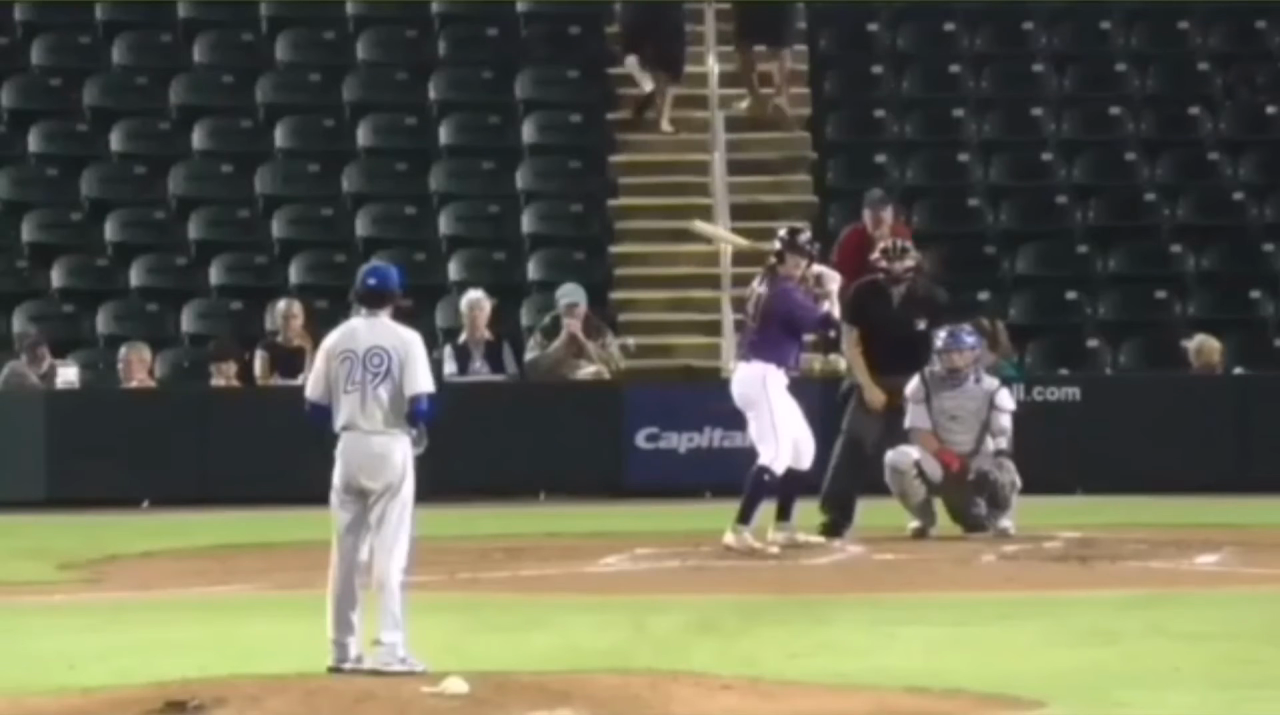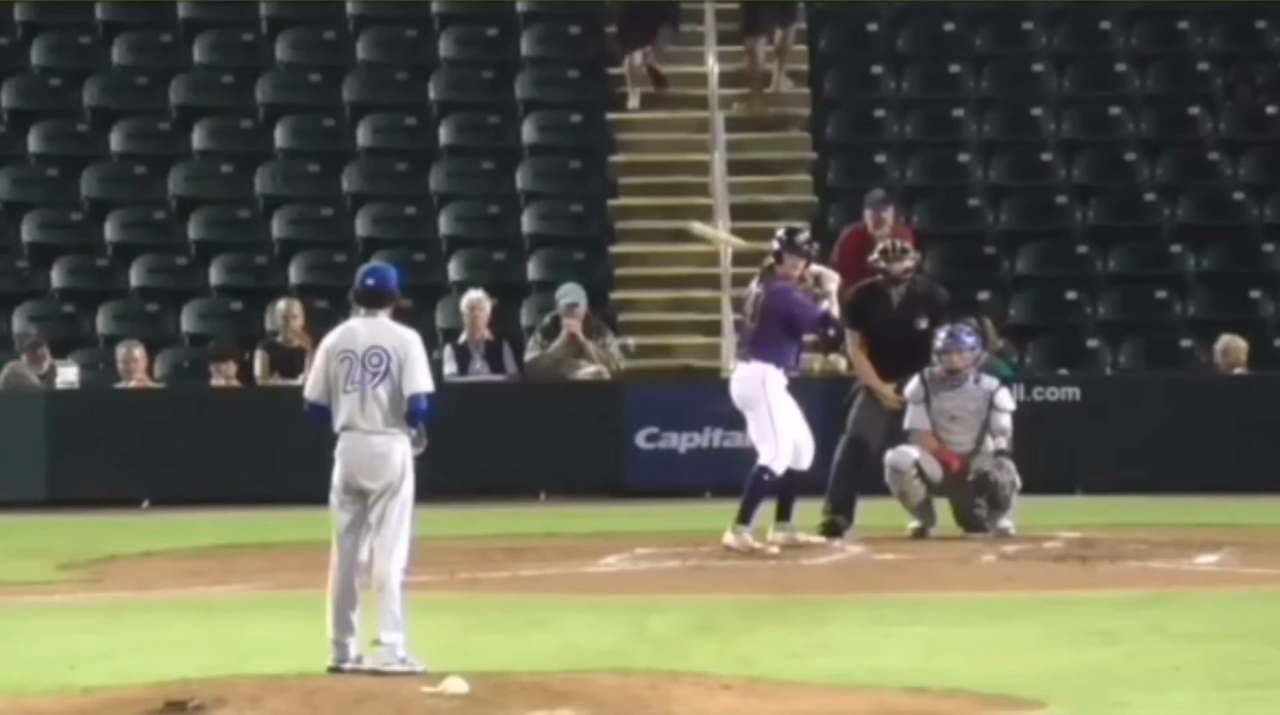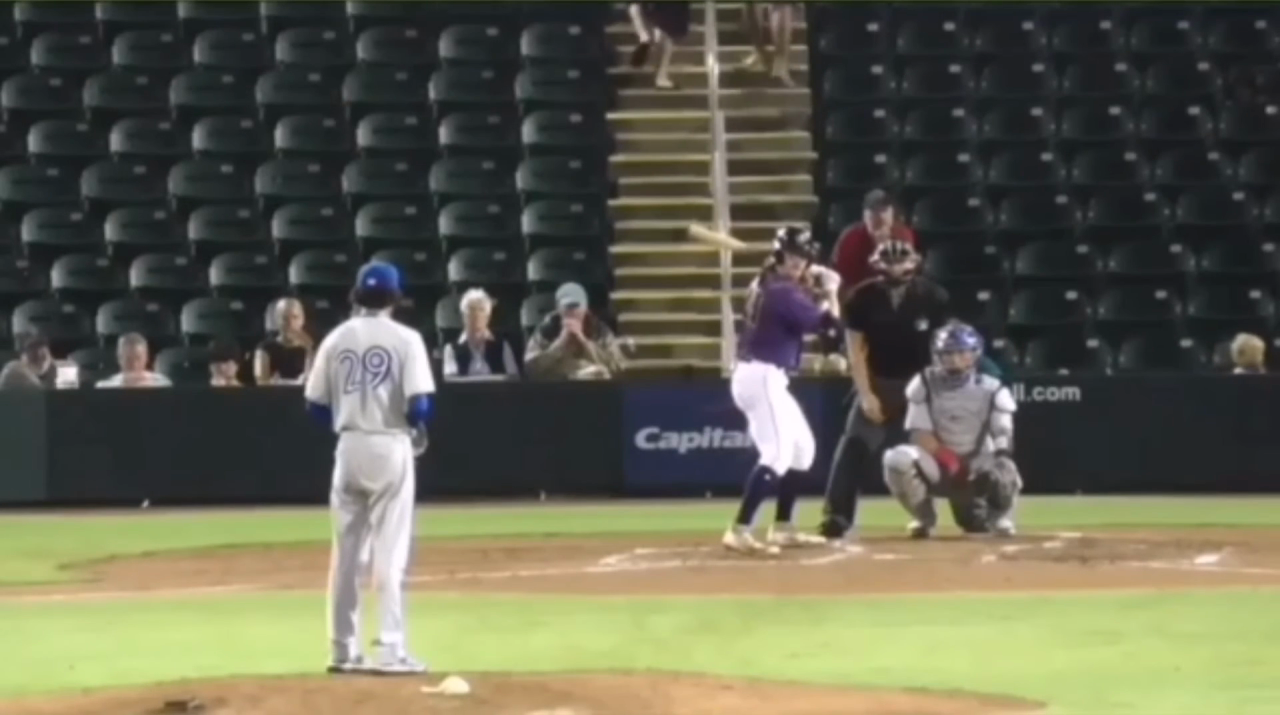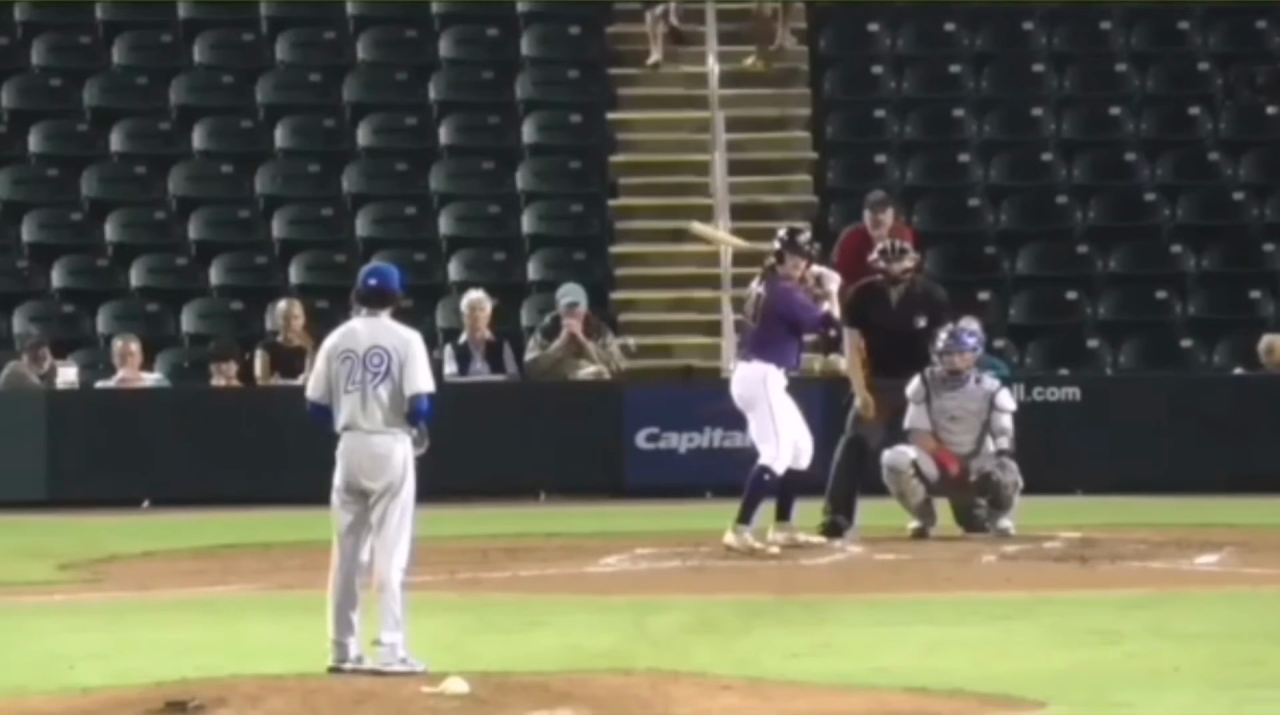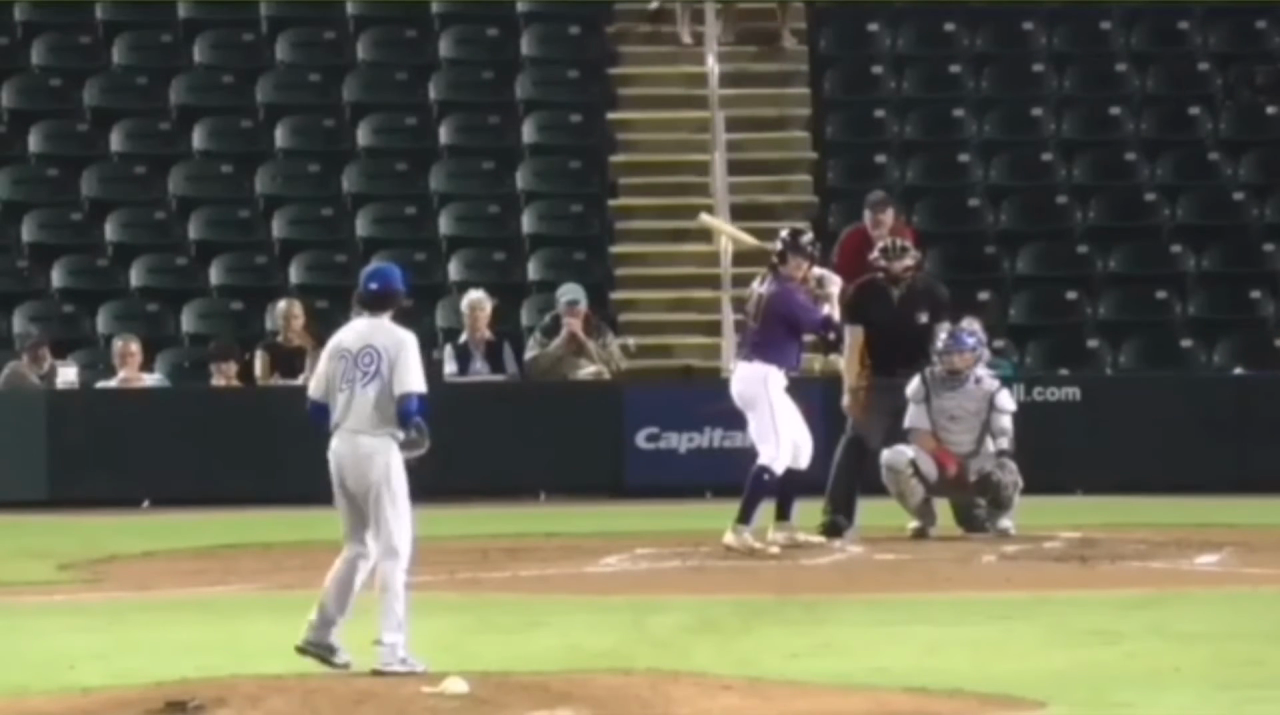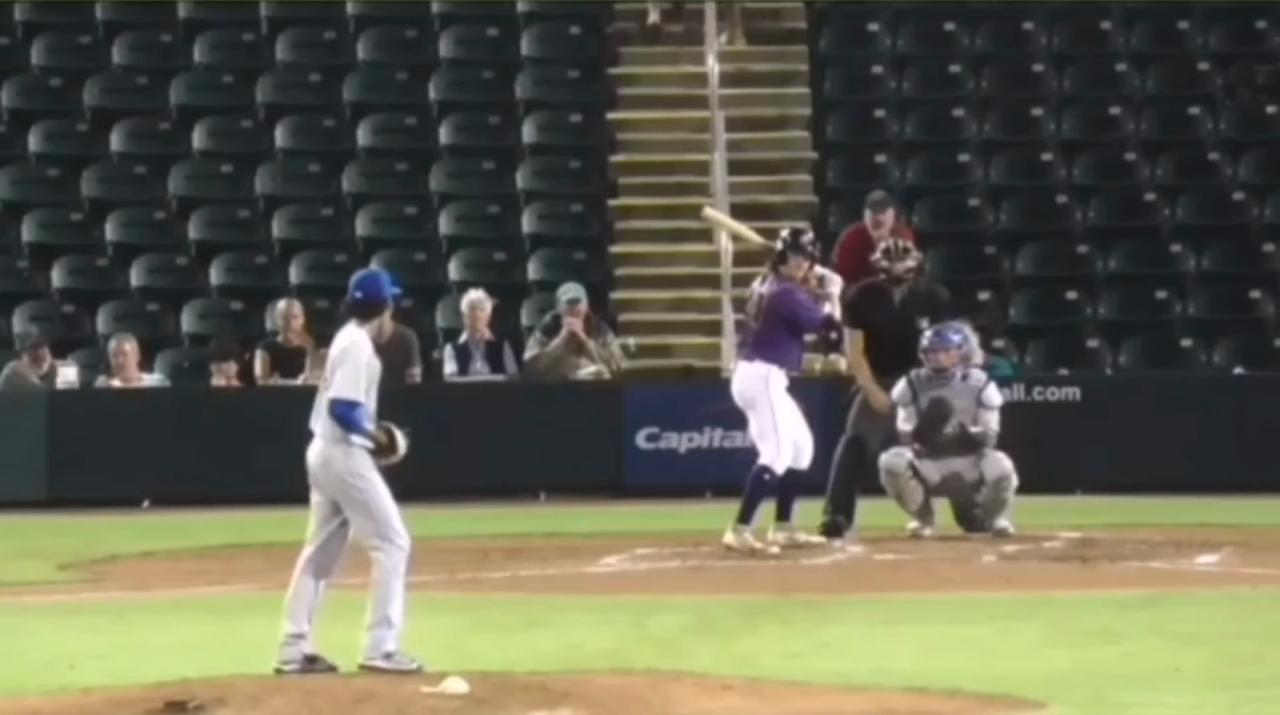
dt=0.7s
person 1, frame 1
left shoulder: (336, 339)
right shoulder: (405, 338)
left elbow: (314, 406)
right elbow: (418, 406)
right wrist: (416, 430)
left hip: (349, 448)
right hip: (390, 447)
left knee: (345, 552)
right knee: (389, 552)
left ankle: (343, 649)
right ankle: (390, 649)
person 1, frame 2
left shoulder: (335, 338)
right shoulder: (404, 338)
left elbow: (314, 406)
right elbow: (418, 405)
right wrist: (416, 430)
left hip: (348, 448)
right hip: (390, 447)
left knee: (346, 552)
right knee: (389, 552)
left ankle: (344, 649)
right ankle: (390, 650)
person 1, frame 3
left shoulder: (336, 338)
right shoulder: (405, 338)
left elbow: (316, 405)
right elbow: (418, 406)
right wrist: (417, 430)
left hip: (349, 448)
right hip: (390, 448)
left knee: (345, 552)
right knee: (389, 552)
left ankle: (344, 649)
right ankle: (390, 650)
person 1, frame 4
left shoulder: (336, 339)
right shoulder: (405, 338)
left elbow: (316, 405)
right elbow: (419, 405)
right wrist: (416, 428)
left hip: (349, 448)
right hip: (390, 447)
left knee: (347, 552)
right knee: (390, 553)
left ankle: (344, 649)
right ankle: (390, 651)
person 1, frame 5
left shoulder: (340, 338)
right shoulder: (400, 339)
left elbow: (316, 404)
right elbow: (409, 405)
right wrist: (411, 428)
left hip: (341, 447)
right hip: (378, 449)
left knee: (357, 547)
right knee: (392, 551)
left ankle: (320, 633)
right ankle: (391, 652)
person 1, frame 6
left shoulder: (349, 339)
right shoulder: (358, 346)
right elbow: (341, 408)
left wrist: (371, 431)
right wrist: (376, 435)
left hip: (327, 452)
right hip: (345, 456)
left knee: (319, 553)
right knee: (393, 543)
left ankle: (294, 650)
right ankle: (381, 648)
person 2, frame 1
left shoulder: (767, 282)
right shoulder: (785, 292)
right elbow: (829, 322)
left hip: (764, 376)
right hip: (760, 377)
left knee: (801, 447)
right knee: (776, 454)
left ankle: (782, 528)
right ankle: (739, 531)
person 2, frame 2
left shoulder: (765, 283)
right shoulder: (783, 291)
right elbow: (830, 322)
left wrist: (816, 290)
left hip: (763, 377)
right hip: (760, 377)
left knee: (800, 447)
right knee: (776, 453)
left ankle: (782, 528)
right ankle: (739, 531)
person 2, frame 3
left shoulder: (766, 283)
right shoulder: (783, 291)
left elbow: (800, 314)
right elbow: (828, 322)
left hip: (763, 376)
right hip: (761, 377)
left knee: (801, 447)
right knee: (778, 453)
left ankle: (782, 528)
right ankle: (739, 531)
person 2, frame 4
left shoulder: (765, 283)
right shoulder: (784, 291)
left elbow: (801, 317)
right elbow: (828, 321)
left hip: (761, 376)
right hip: (761, 377)
left knee: (800, 447)
right knee: (777, 452)
left ankle: (782, 528)
right ankle: (739, 531)
person 2, frame 5
left shoulder: (766, 283)
right shoulder: (786, 292)
left elbow: (800, 315)
right elbow: (828, 324)
left hip: (759, 376)
right hip: (761, 377)
left knee: (800, 446)
right knee: (776, 452)
left ankle: (782, 528)
right ankle: (739, 531)
person 2, frame 6
left shoulder: (767, 284)
right shoulder: (786, 292)
left elbow: (802, 314)
right elbow: (830, 323)
left wrist: (819, 293)
left hip: (761, 376)
right hip: (762, 378)
left knee: (800, 446)
right knee: (777, 453)
left ankle: (782, 528)
right ankle: (739, 531)
person 3, frame 1
left shoulder: (931, 296)
right shoulder: (861, 293)
right elbow: (850, 344)
right wrist: (868, 386)
right hip: (873, 380)
right knee: (853, 445)
right ankle: (835, 516)
person 3, frame 2
left shoulder: (932, 295)
right shoulder: (862, 296)
right elbow: (855, 348)
right wrist: (878, 387)
right hip: (877, 382)
right knee: (855, 445)
right ankle: (835, 519)
person 3, frame 3
left shoulder: (932, 295)
right shoulder: (862, 297)
right elbow: (855, 349)
right wrist: (865, 394)
right hip: (877, 382)
right knee: (854, 446)
right ankle: (836, 519)
person 3, frame 4
left shoulder: (931, 295)
right shoulder: (861, 296)
right elbow: (853, 348)
right wrist: (860, 392)
right hip: (877, 382)
right knee: (855, 445)
right ankle: (836, 518)
person 3, frame 5
left shoulder: (932, 292)
right shoulder: (862, 293)
right elbow: (853, 345)
right wrist: (850, 390)
right hip: (878, 380)
right knee: (856, 444)
right ankle: (836, 518)
person 3, frame 6
left shoulder: (934, 295)
right shoulder: (861, 296)
right elbow: (855, 350)
right wrist: (872, 391)
right hip: (877, 383)
right knee: (855, 445)
right ankle: (836, 518)
person 4, frame 1
left shoulder: (991, 388)
right shoulder: (924, 384)
left elbow: (1003, 438)
right elbow: (919, 434)
left wrist: (1002, 468)
right wrist: (948, 458)
left hip: (978, 464)
right hip: (937, 461)
left knee: (1003, 474)
right knee: (898, 459)
left ankle: (998, 515)
right ankle: (924, 517)
person 4, frame 2
left shoulder: (991, 389)
right shoulder: (923, 384)
left elbow: (1003, 438)
right elbow: (919, 435)
left wrist: (1001, 467)
right wrist: (949, 459)
left hip: (978, 464)
right hip: (937, 462)
left knee: (1003, 475)
right knee: (899, 459)
left ankle: (997, 515)
right ankle: (924, 517)
person 4, frame 3
left shoulder: (991, 389)
right shoulder: (925, 384)
left elbow: (1003, 438)
right elbow: (919, 435)
left wrist: (1001, 464)
right wrist: (948, 460)
left hip: (978, 465)
right hip: (937, 462)
left knee: (1004, 474)
right knee: (898, 459)
left ankle: (997, 515)
right ankle: (924, 517)
person 4, frame 4
left shoulder: (991, 389)
right shoulder: (925, 384)
left elbow: (1004, 436)
right elbow: (918, 434)
left wrist: (1003, 462)
right wrist: (948, 460)
left hip: (978, 465)
right hip: (937, 461)
left knee: (1005, 475)
right knee: (896, 459)
left ankle: (997, 514)
right ankle: (924, 516)
person 4, frame 5
left shoulder: (990, 388)
right shoulder: (925, 383)
left elbow: (1004, 435)
right elbow: (917, 434)
left wrist: (1003, 463)
right wrist: (947, 460)
left hip: (978, 464)
right hip: (935, 463)
left knee: (1006, 476)
right knee: (894, 458)
left ankle: (997, 516)
right ankle: (924, 517)
person 4, frame 6
left shoulder: (979, 384)
right shoulder: (913, 383)
left elbow: (989, 437)
right elbow: (903, 431)
left wrist: (962, 432)
right wrist: (919, 431)
left hip: (969, 461)
right hip: (929, 461)
left knee: (1001, 467)
right knee: (891, 461)
left ankle: (993, 516)
right ankle: (923, 517)
